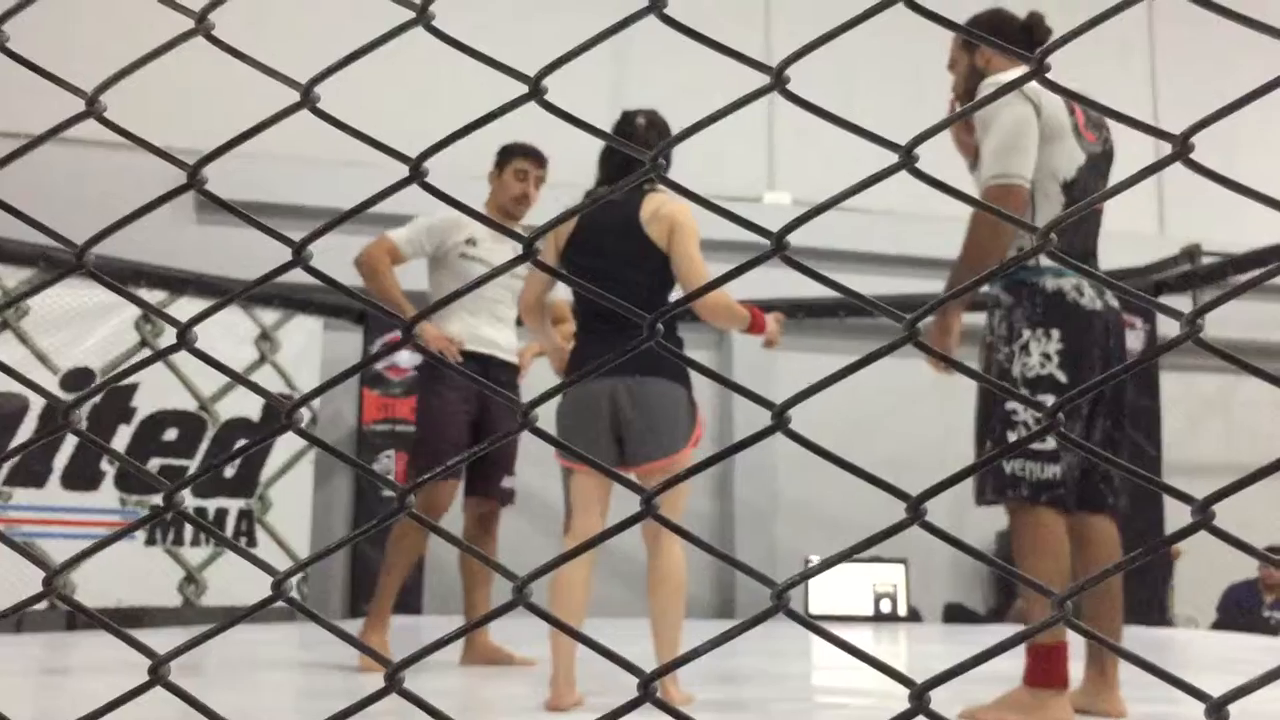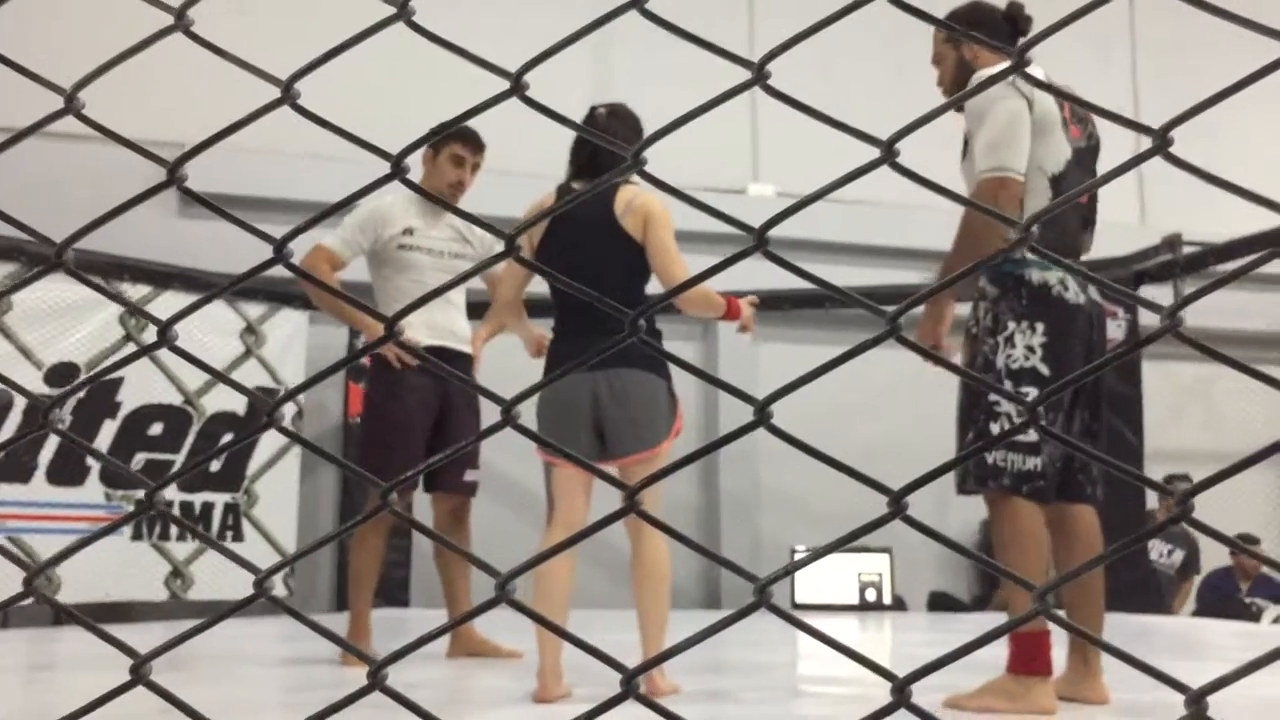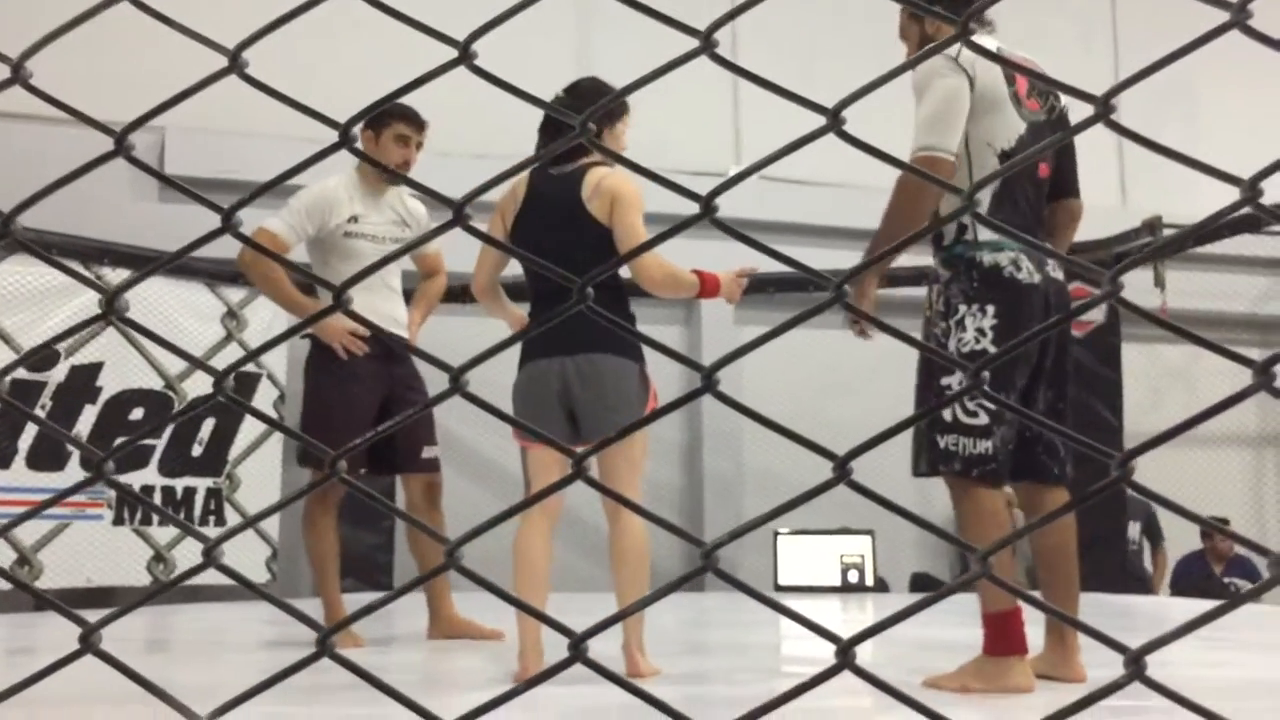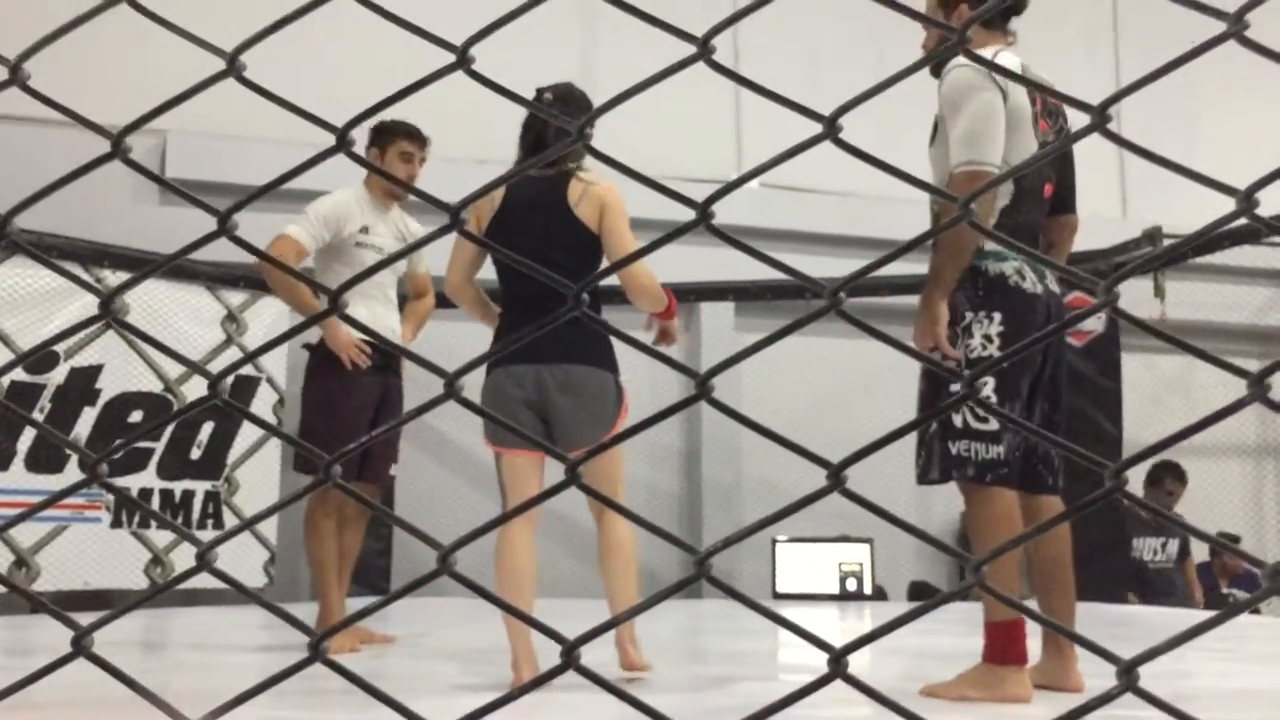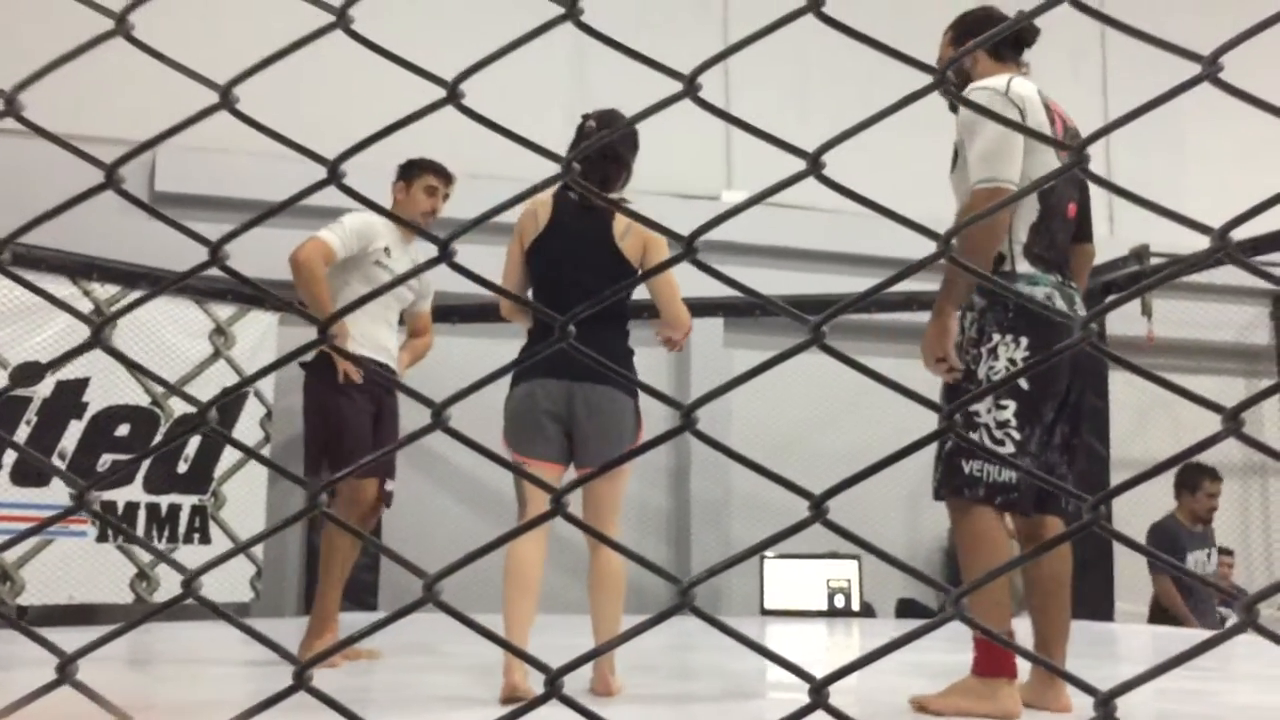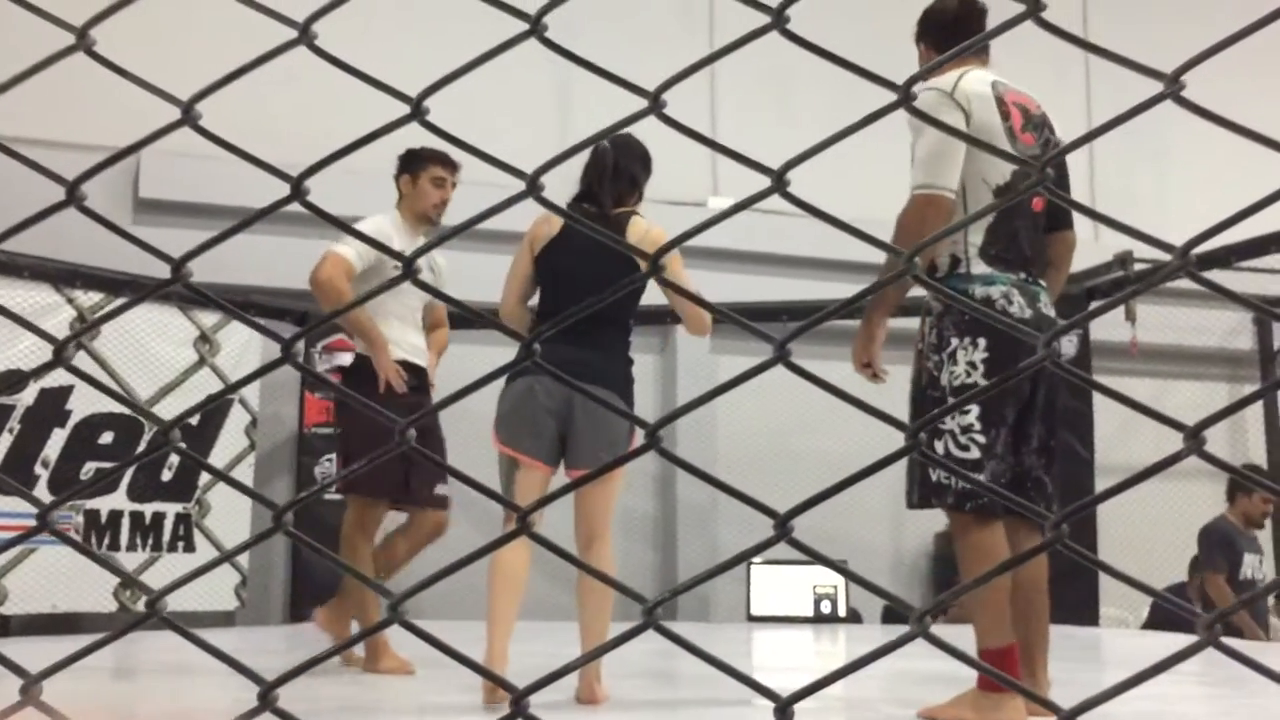
dt=0.7s
person 1, frame 1
left shoulder: (1005, 92)
right shoulder: (1081, 114)
left elbow: (1004, 206)
left wrist: (949, 304)
right wrist: (976, 154)
left hip: (1040, 306)
right hip: (1093, 308)
left knee: (1033, 492)
right knee: (1088, 497)
person 1, frame 2
left shoulder: (997, 87)
right shoulder: (1063, 104)
left elbow: (1000, 197)
left wrist: (941, 296)
right wrist: (970, 282)
left hip: (1025, 301)
right hip: (1074, 301)
left knee: (1010, 483)
right knee: (1069, 489)
person 1, frame 3
left shoulder: (947, 61)
right shoulder: (1036, 79)
left elbow: (929, 175)
right elbow: (1067, 207)
left wrist: (871, 271)
left hip: (981, 280)
right hip: (1042, 284)
left knee: (970, 463)
right knee: (1040, 469)
left ankle: (1004, 654)
right ankle: (1062, 648)
person 1, frame 4
left shoulder: (971, 70)
right shoulder: (1041, 90)
left elbow: (972, 191)
left wrist: (933, 296)
left hip: (987, 290)
right hip: (1037, 293)
left knee: (985, 473)
right knee: (1034, 478)
left ankle: (1004, 664)
right ankle: (1060, 657)
person 1, frame 5
left shoulder: (991, 95)
right shoulder: (1058, 119)
left elbow: (989, 207)
right elbow: (1082, 246)
left wrist: (945, 311)
left hip: (1010, 311)
right hip: (1060, 317)
left knee: (974, 489)
right knee: (1040, 500)
person 1, frame 6
left shoulder: (942, 93)
right shoulder: (1036, 112)
left elbow: (930, 208)
right elbow: (1062, 240)
left wrist: (875, 316)
left hip: (973, 312)
right hip: (1030, 317)
left knee: (970, 503)
right knee: (1018, 505)
person 2, frame 1
left shoulder: (570, 215)
right shoulder: (670, 210)
left elbow: (529, 305)
right elbow: (706, 303)
left wrist: (554, 347)
right wrist: (761, 322)
left hip: (588, 382)
right hip: (655, 381)
left knee: (581, 531)
right knee: (664, 532)
left ankle: (562, 681)
right ankle: (668, 680)
person 2, frame 2
left shoulder: (544, 209)
right shoulder: (642, 201)
left elbow: (505, 301)
right elbow: (683, 293)
left wrist: (530, 335)
right wrist: (735, 308)
left hip: (567, 375)
right hip: (635, 373)
left knee: (563, 523)
right knee: (647, 523)
left ankle: (549, 673)
right ankle: (654, 670)
person 2, frame 3
left shoulder: (519, 190)
right shoulder: (613, 183)
left elbow: (482, 284)
right elbow: (649, 274)
right wrist: (717, 284)
left hip: (541, 359)
right hip: (608, 356)
left knee: (539, 508)
right knee: (624, 505)
left ankle: (530, 654)
right ankle: (634, 651)
person 2, frame 4
left shoulder: (493, 194)
right shoulder: (596, 191)
left elbow: (457, 284)
right elbow: (639, 286)
right wrist: (667, 311)
left hip: (512, 367)
right hip: (583, 365)
left knee: (518, 514)
right knee: (610, 508)
left ankle: (523, 660)
right ankle: (628, 644)
person 2, frame 5
left shoulder: (535, 212)
right shoulder: (639, 226)
left elbow: (510, 306)
right elbow: (675, 318)
right wrist: (678, 331)
left hip: (538, 381)
right hip: (606, 385)
left knee: (531, 522)
right knee: (604, 532)
left ankle: (515, 666)
right ankle: (605, 670)
person 2, frame 6
left shoulder: (545, 224)
right shoulder: (649, 236)
left elbow: (509, 310)
right elbow: (700, 323)
right wrist: (684, 293)
left hip: (534, 382)
right hip: (604, 389)
left knee: (518, 523)
right knee: (594, 538)
left ankle: (495, 661)
right ankle: (591, 677)
person 3, frame 1
right shoulder: (451, 225)
right elbow: (371, 258)
left wrist: (533, 351)
right wrist: (418, 325)
left hip: (502, 379)
right hip: (452, 368)
left knee: (485, 510)
right knee: (434, 495)
left ankle: (477, 640)
right ankle: (376, 623)
person 3, frame 2
left shoulder: (475, 232)
right shoulder: (384, 212)
right elbow: (312, 269)
right wrist: (371, 327)
left hip: (459, 369)
right hip: (404, 365)
left knee: (454, 505)
right knee: (384, 503)
left ankle: (463, 632)
right ankle: (358, 634)
person 3, frame 3
left shoulder: (412, 210)
right shoulder: (325, 197)
left elbow: (435, 274)
right elbow: (254, 256)
left wrist: (414, 320)
right wrist: (315, 316)
left hip: (397, 356)
right hip: (344, 353)
left knee: (425, 484)
right knee: (328, 486)
left ankle: (442, 614)
right ankle: (335, 618)
person 3, frame 4
left shoulder: (410, 230)
right shoulder: (337, 208)
left elbow: (423, 295)
right elbow: (275, 261)
left wrist: (405, 335)
right wrist: (328, 323)
left hip: (388, 366)
right hip: (343, 360)
left knee: (366, 493)
right knee: (330, 491)
left ankle: (340, 617)
right ankle: (330, 618)
person 3, frame 5
left shoulder: (421, 266)
right shoulder: (364, 227)
left elbow: (422, 333)
right elbow: (305, 259)
left wrist: (401, 360)
right wrist: (335, 333)
left hip: (382, 382)
right hip: (341, 374)
left knee: (368, 507)
right knee: (356, 494)
left ankle: (320, 633)
right ankle: (324, 628)
person 3, frame 6
left shoulder: (434, 260)
right shoulder: (377, 232)
right elbow: (325, 278)
left wrist: (430, 363)
right wrist: (377, 344)
left hip: (416, 390)
right hip: (375, 384)
left knee: (431, 518)
right knee: (365, 511)
left ankle: (342, 610)
right ankle: (376, 644)
